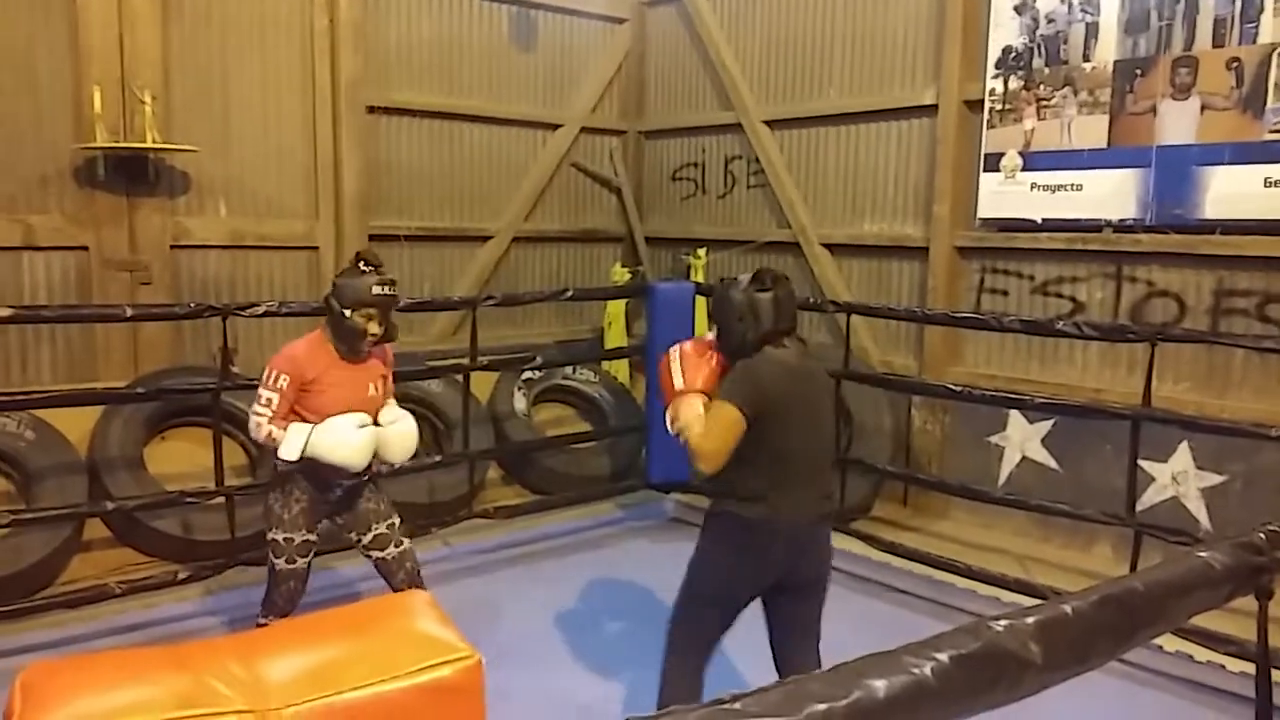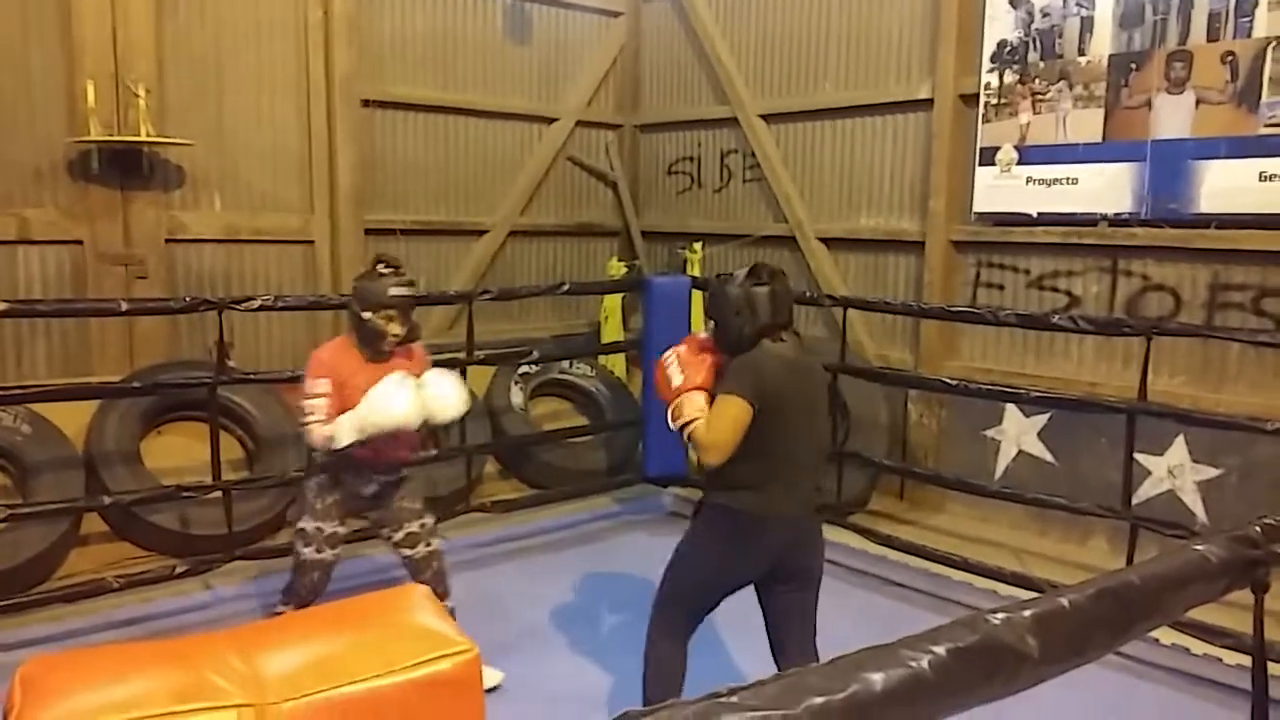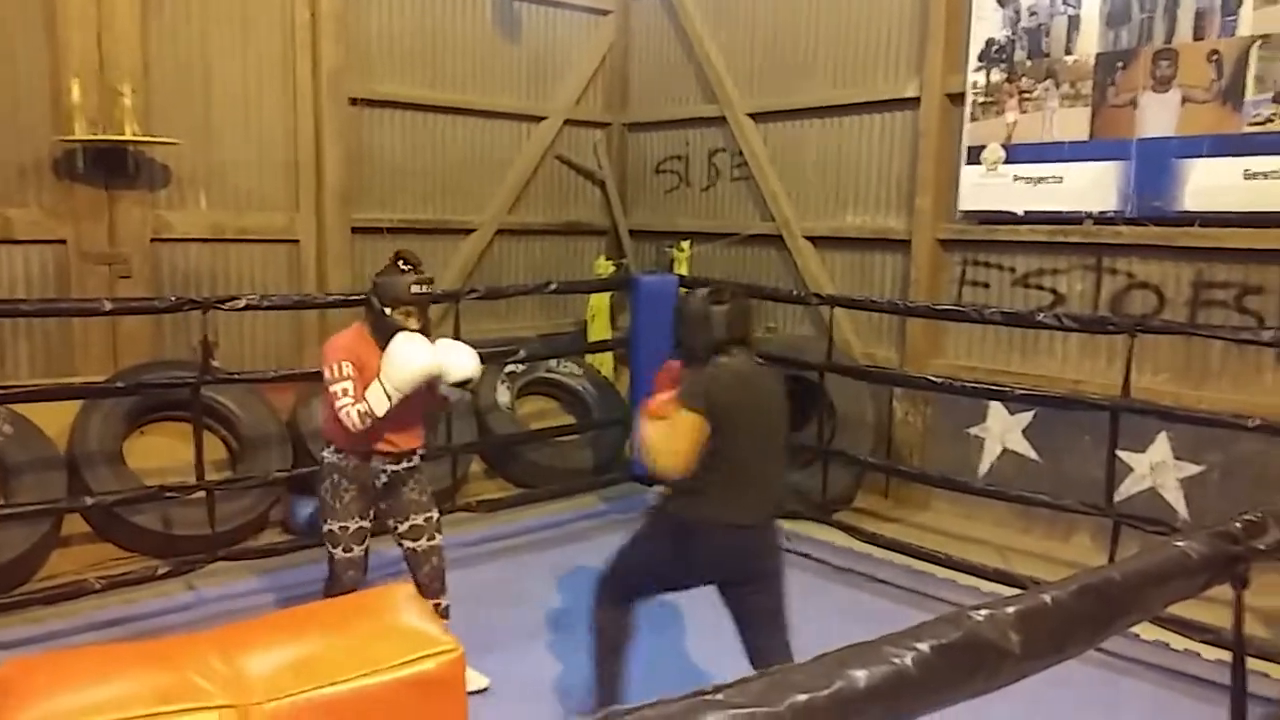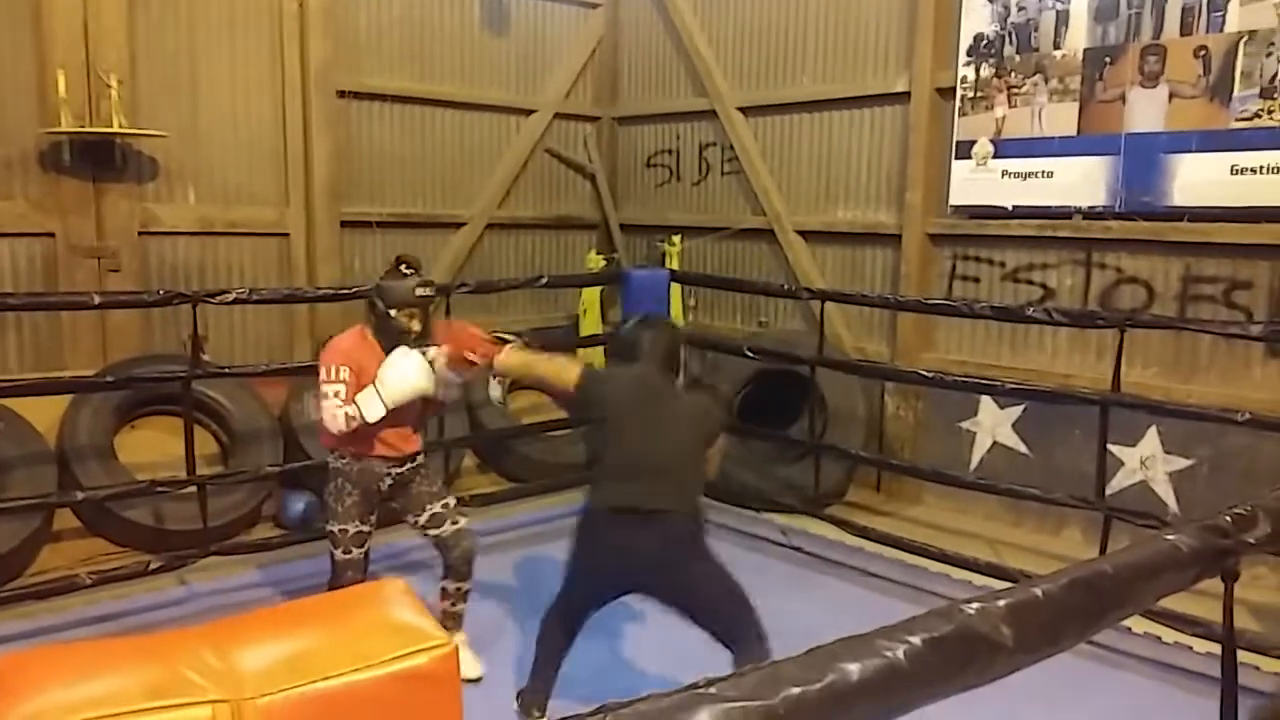
dt=0.2s
person 1, frame 1
left shoulder: (749, 376)
right shoulder: (814, 372)
left elbow: (707, 457)
left wrist: (688, 398)
right wrist: (719, 390)
left hip: (745, 534)
right hip: (810, 537)
left knee: (684, 652)
right knee: (802, 664)
person 1, frame 2
left shoulder: (750, 368)
right shoulder: (810, 368)
left elbow: (711, 450)
left wrist: (688, 392)
right wrist: (718, 380)
left hip: (735, 525)
right hip: (801, 530)
left knee: (668, 626)
right knee: (798, 657)
person 1, frame 3
left shoulder: (703, 383)
right shoulder: (770, 382)
left elbow: (667, 463)
left wrist: (652, 424)
left hip: (690, 530)
right hip: (755, 537)
left knee: (612, 593)
right knee: (773, 655)
left ankle: (606, 710)
person 1, frame 4
left shoulder: (609, 383)
right shoulder: (704, 408)
left elbow: (526, 365)
left wrist: (503, 357)
left hip: (606, 536)
right hip: (675, 541)
left knee: (565, 613)
right knee: (749, 643)
person 2, frame 1
left shoulder: (379, 354)
right shoulder: (297, 358)
right elbow: (260, 425)
left wrist: (393, 422)
right wrist: (313, 439)
left hip: (355, 482)
right hip: (301, 483)
left knee: (406, 572)
right knee: (286, 589)
person 2, frame 2
left shoulder: (413, 354)
right shoulder: (328, 361)
left elbow: (417, 413)
right elbow: (318, 436)
right wrist: (365, 421)
left hip: (389, 479)
right hip: (337, 478)
left knee: (430, 567)
right knee: (307, 579)
person 2, frame 3
left shoulder: (419, 346)
right shoulder: (343, 346)
left elbow: (428, 408)
right elbow: (351, 419)
left wrist: (445, 380)
right wrist: (392, 383)
left hip: (404, 468)
right hip: (350, 467)
left knee: (430, 564)
right knee: (346, 577)
person 2, frame 4
left shoulder: (412, 351)
right shoulder: (343, 350)
left elbow: (423, 409)
right elbow: (335, 421)
left wrist: (447, 377)
right wrist: (385, 393)
left hip: (410, 466)
right hip: (356, 470)
left knee: (459, 544)
right knee: (349, 576)
left ankle: (450, 641)
